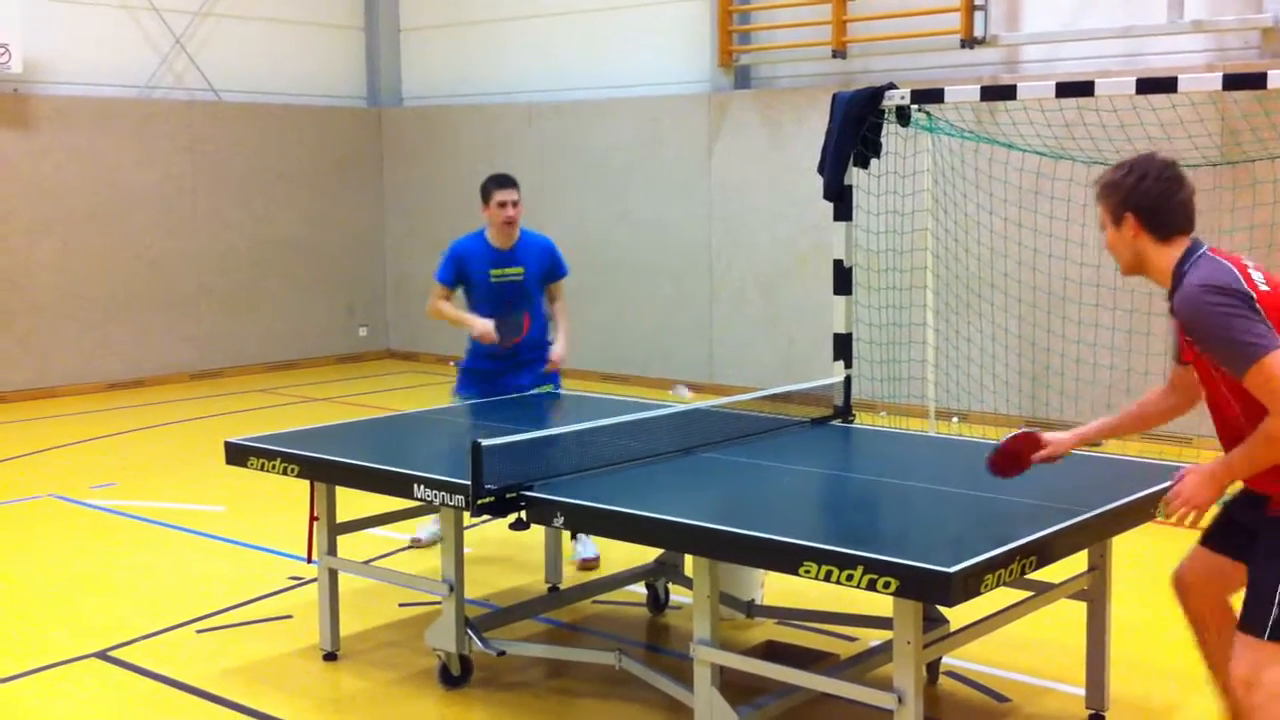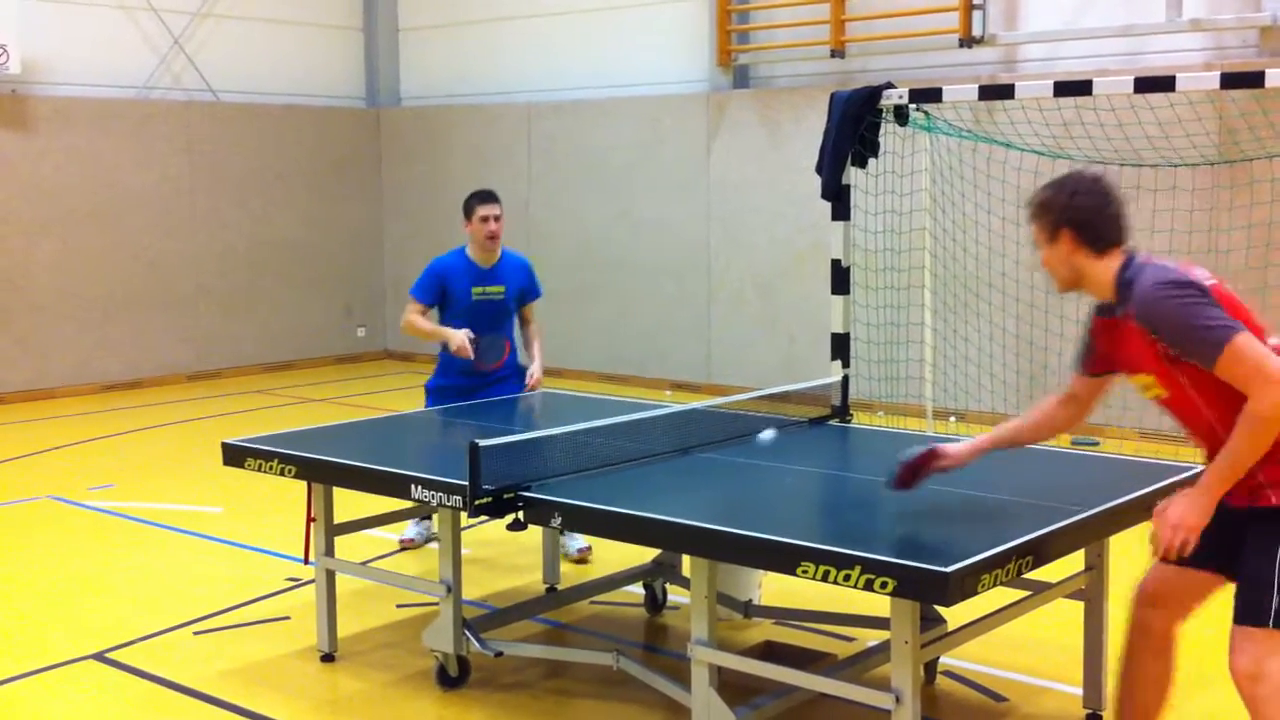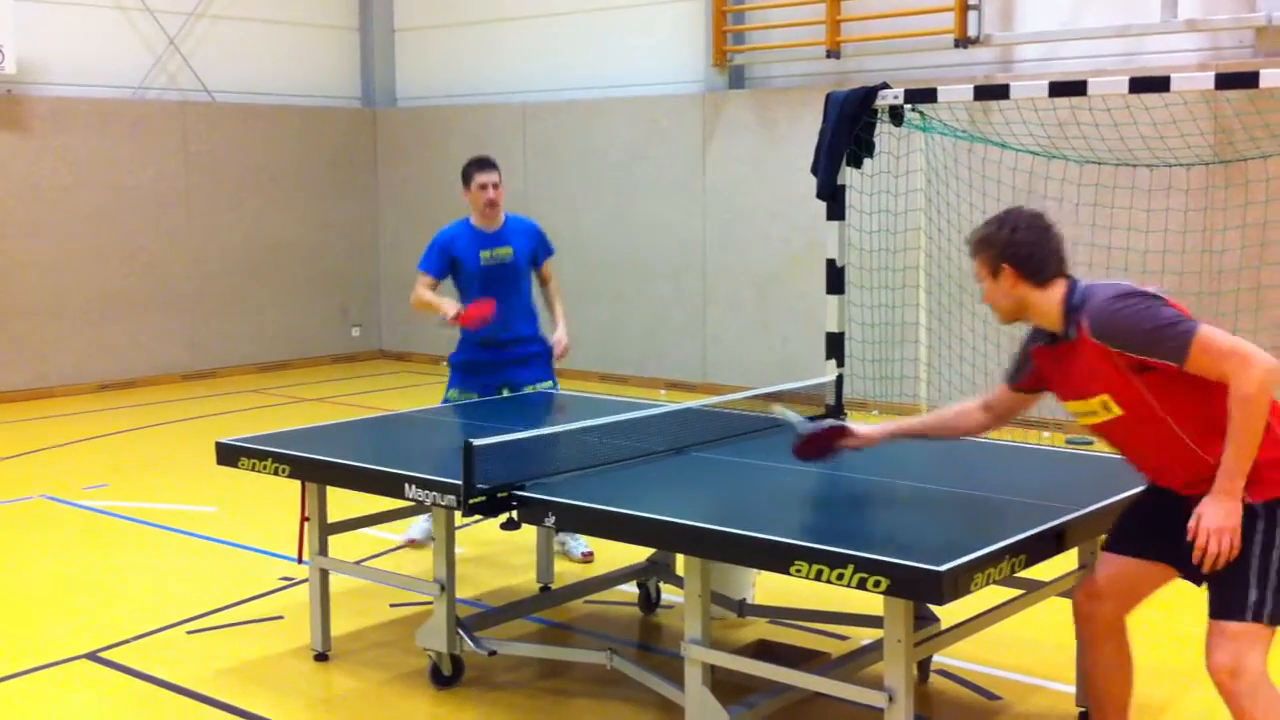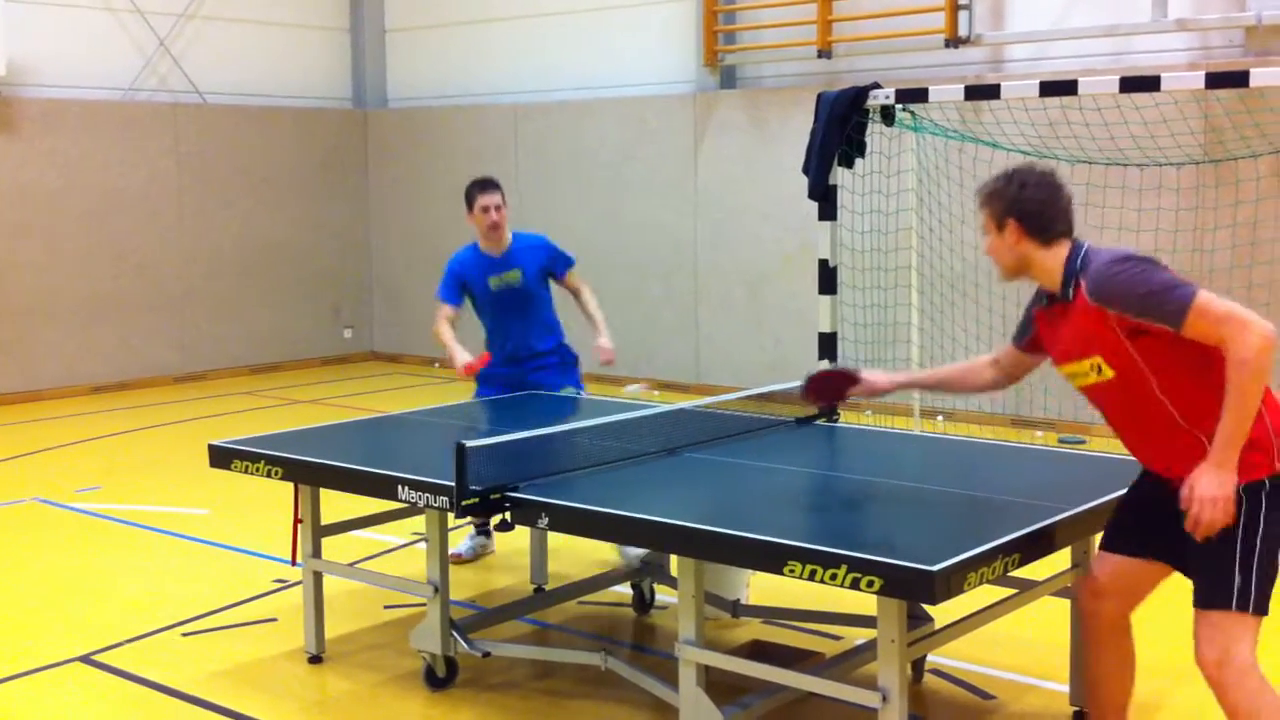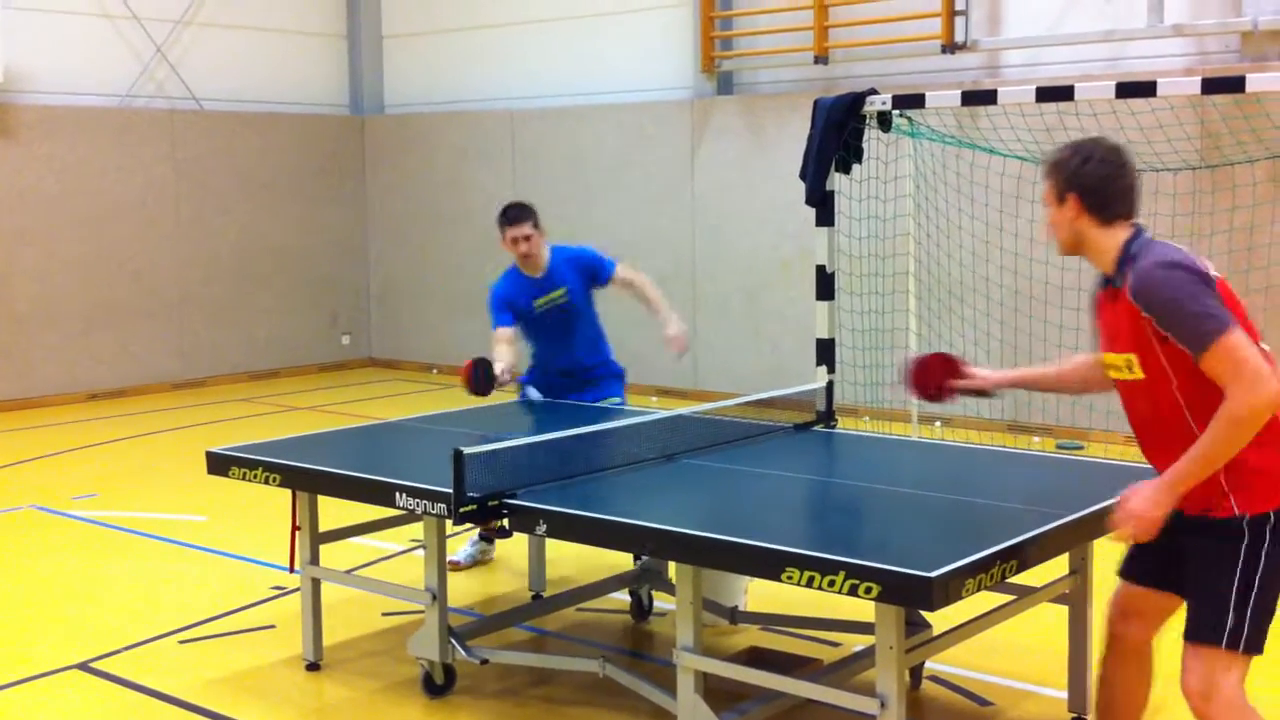
dt=0.2s
person 1, frame 1
left shoulder: (1203, 296)
right shoulder: (1210, 276)
right elbow: (1178, 394)
left wrist: (1218, 475)
right wrist: (1078, 437)
right knee: (1196, 583)
person 1, frame 2
left shoulder: (1160, 297)
right shoulder: (1111, 319)
right elbow: (1069, 404)
left wrist: (1202, 496)
right wrist: (975, 446)
right knee: (1153, 605)
person 1, frame 3
left shoulder: (1114, 314)
right shoulder: (1044, 346)
right elbow: (987, 409)
left wrist: (1225, 495)
right wrist: (885, 430)
right hip: (1181, 485)
left knee: (1234, 664)
right knee: (1096, 601)
person 1, frame 4
left shoulder: (1114, 278)
right shoulder: (1046, 309)
right elbow: (997, 369)
left wrist: (1221, 465)
right wrist: (896, 380)
right hip: (1171, 475)
left knee: (1223, 656)
right knee: (1100, 599)
person 1, frame 5
left shoulder: (1159, 276)
right shoulder: (1112, 288)
right elbow: (1113, 369)
left wrist: (1164, 490)
right wrist: (1004, 378)
right hip: (1195, 494)
right knee: (1128, 620)
person 2, frame 1
left shoulder: (542, 248)
right shoulder: (463, 251)
left elbow: (556, 298)
right elbow: (435, 305)
left wrist: (560, 341)
right wrist: (471, 321)
left hip: (533, 363)
right hip: (482, 363)
left ankle: (579, 533)
right ankle: (444, 517)
person 2, frame 2
left shoulder: (520, 268)
right shoulder: (442, 269)
left elbow: (528, 322)
right elbow: (409, 321)
left wrist: (536, 361)
right wrist: (447, 334)
left hip: (504, 379)
right hip: (453, 382)
left ankle: (565, 530)
right ankle: (426, 520)
person 2, frame 3
left shoulder: (527, 232)
right shoulder: (449, 240)
left elbow: (548, 282)
right elbow: (418, 295)
left wrist: (560, 326)
right wrist: (443, 305)
left hip: (527, 354)
right hip: (475, 357)
left ankle: (566, 530)
right ankle: (435, 514)
person 2, frame 4
left shoulder: (538, 247)
right shoulder: (461, 266)
left elbow: (579, 289)
right elbow: (442, 323)
left wrist: (602, 334)
right wrist: (457, 352)
left hip: (552, 363)
right hip: (501, 370)
right ankle: (481, 534)
person 2, frame 5
left shoulder: (578, 259)
right shoulder: (505, 291)
left elbow: (634, 280)
right elbow: (504, 343)
left wrist: (669, 319)
right wrist: (501, 366)
left hip: (597, 378)
right hip: (545, 384)
right ankle: (485, 540)
